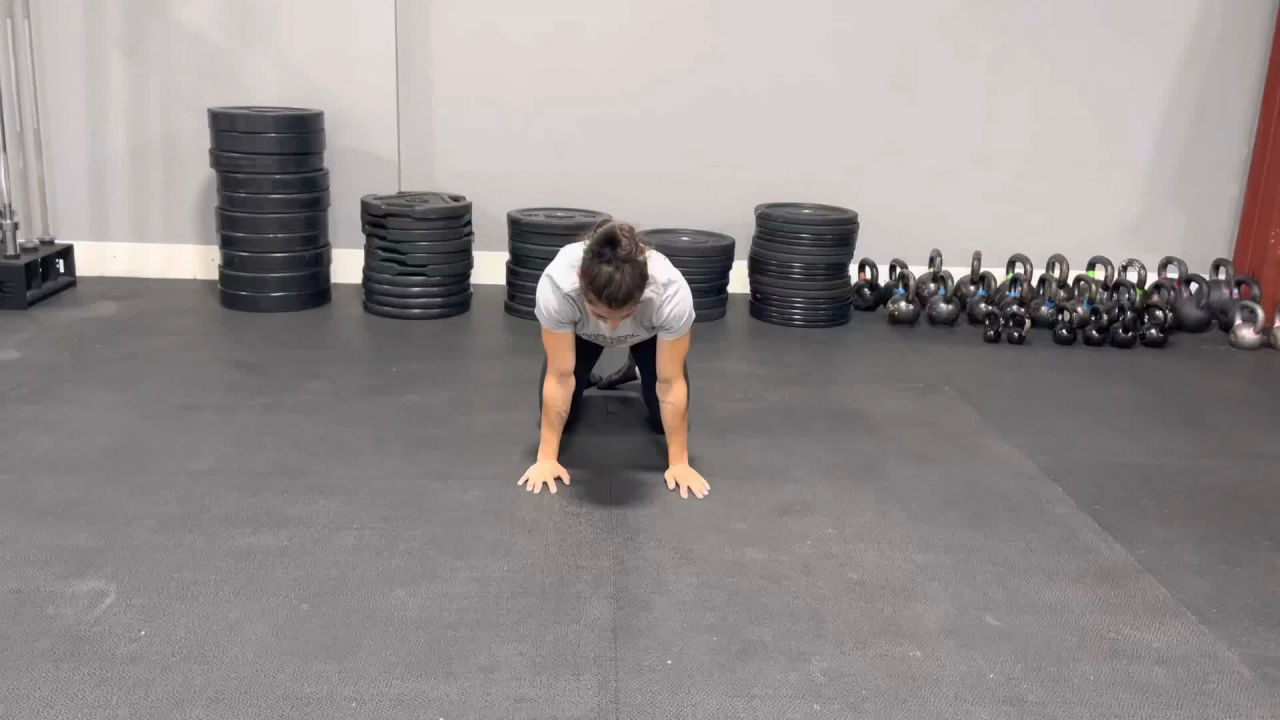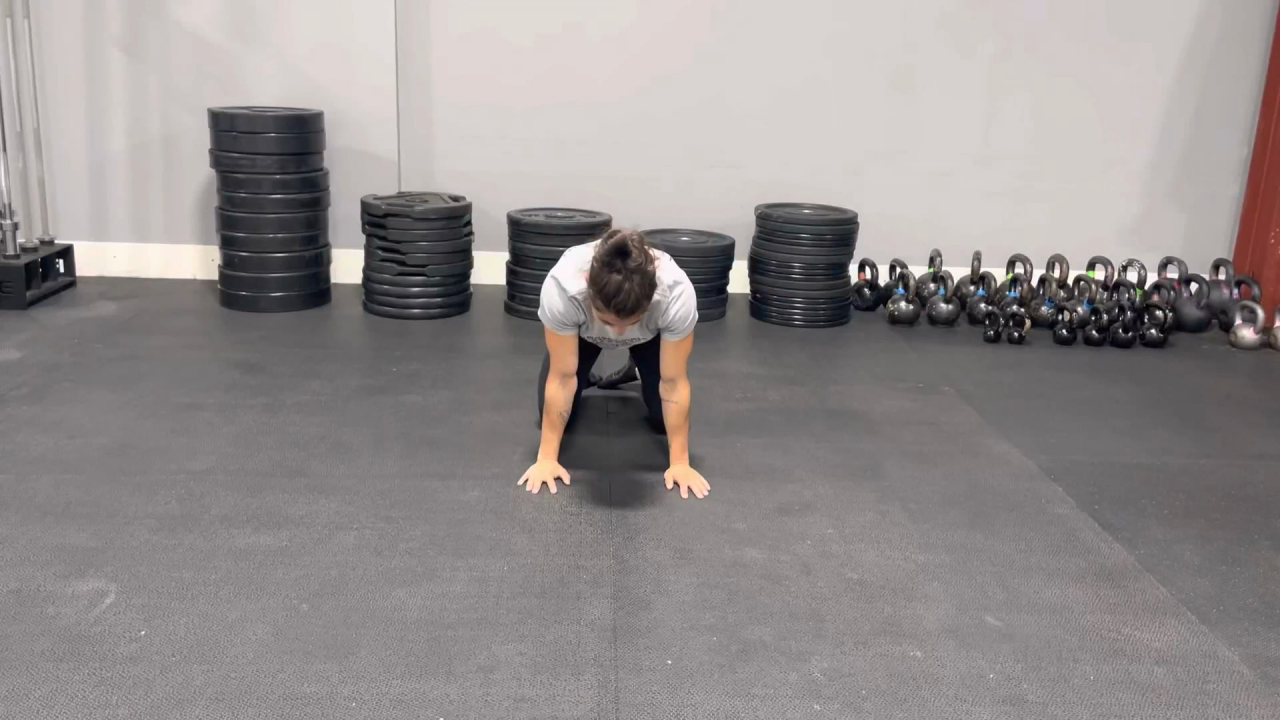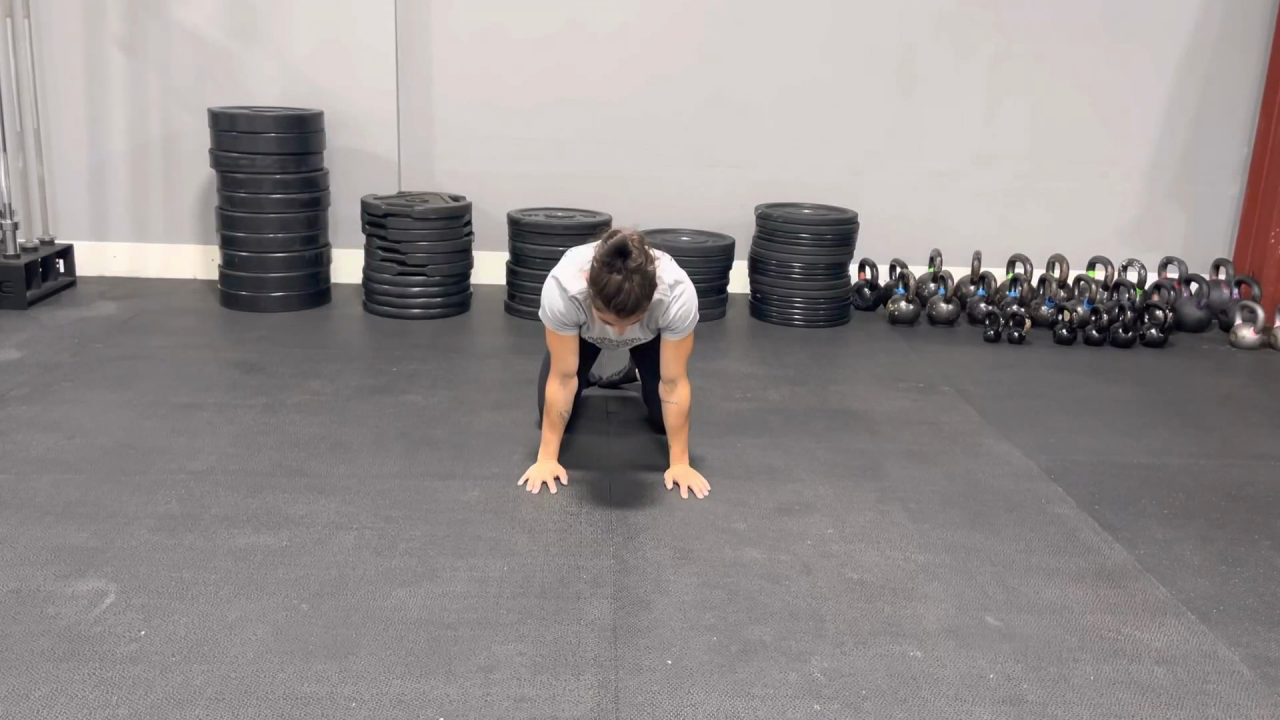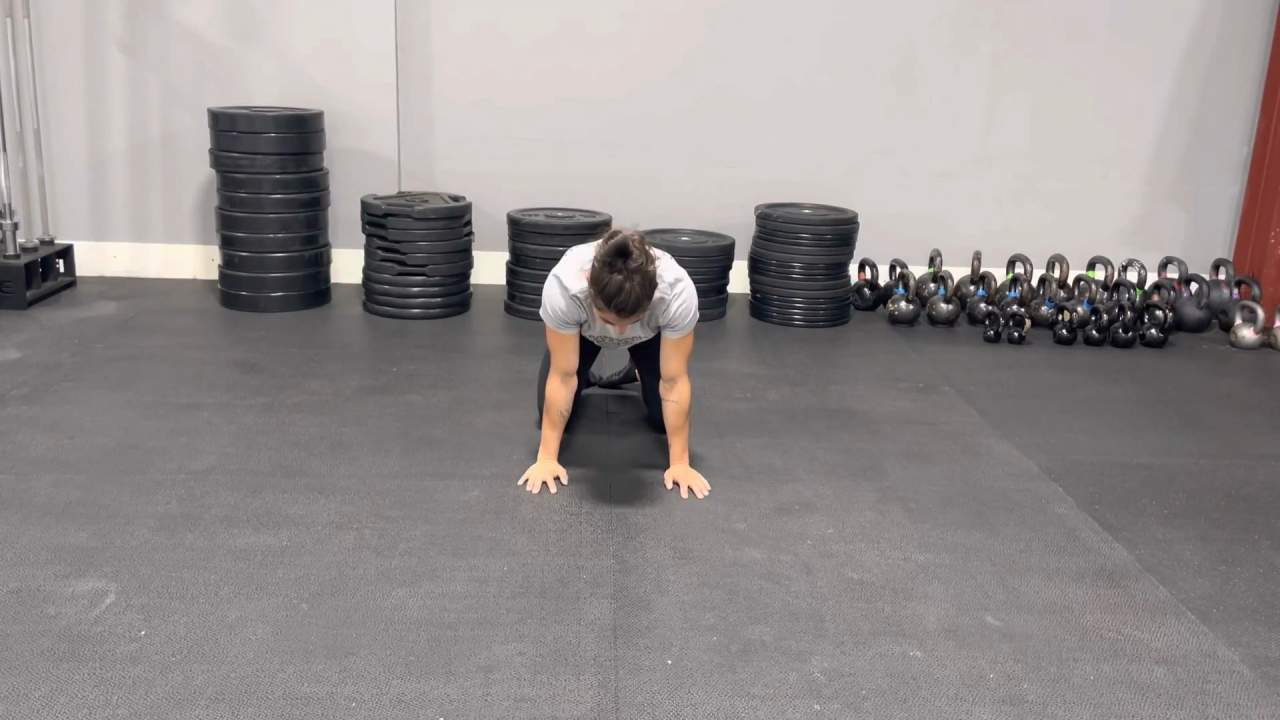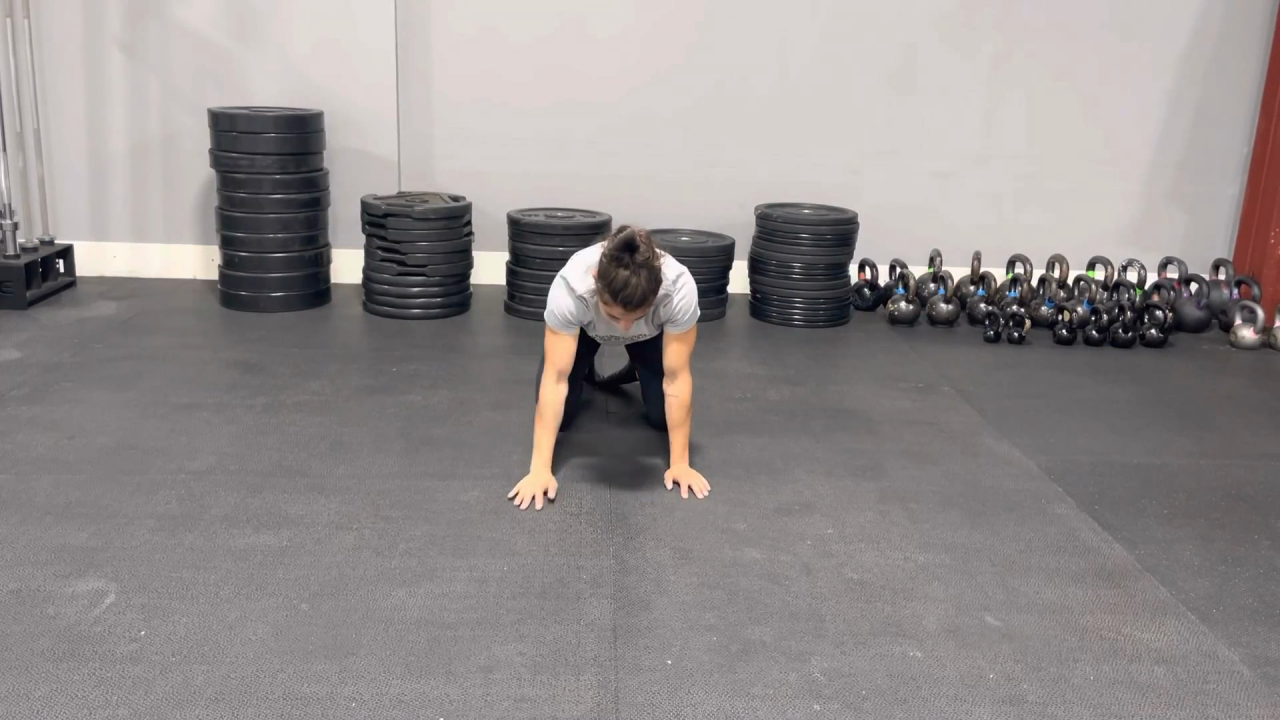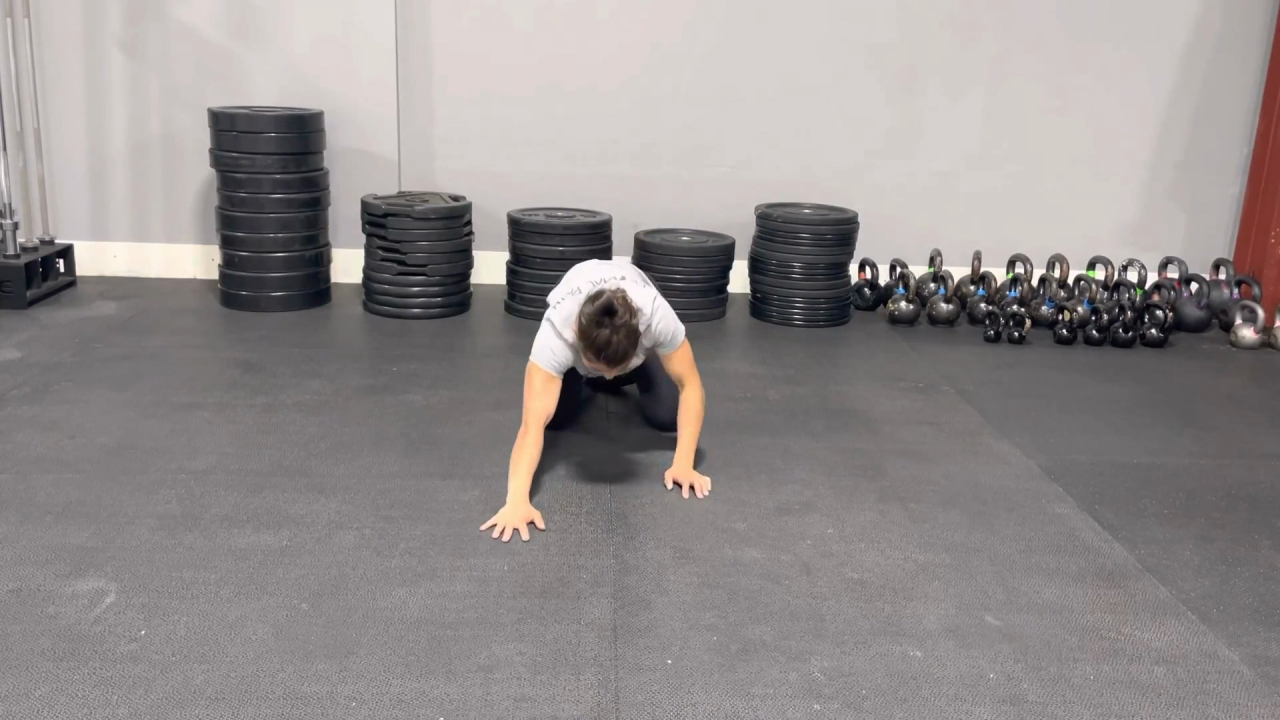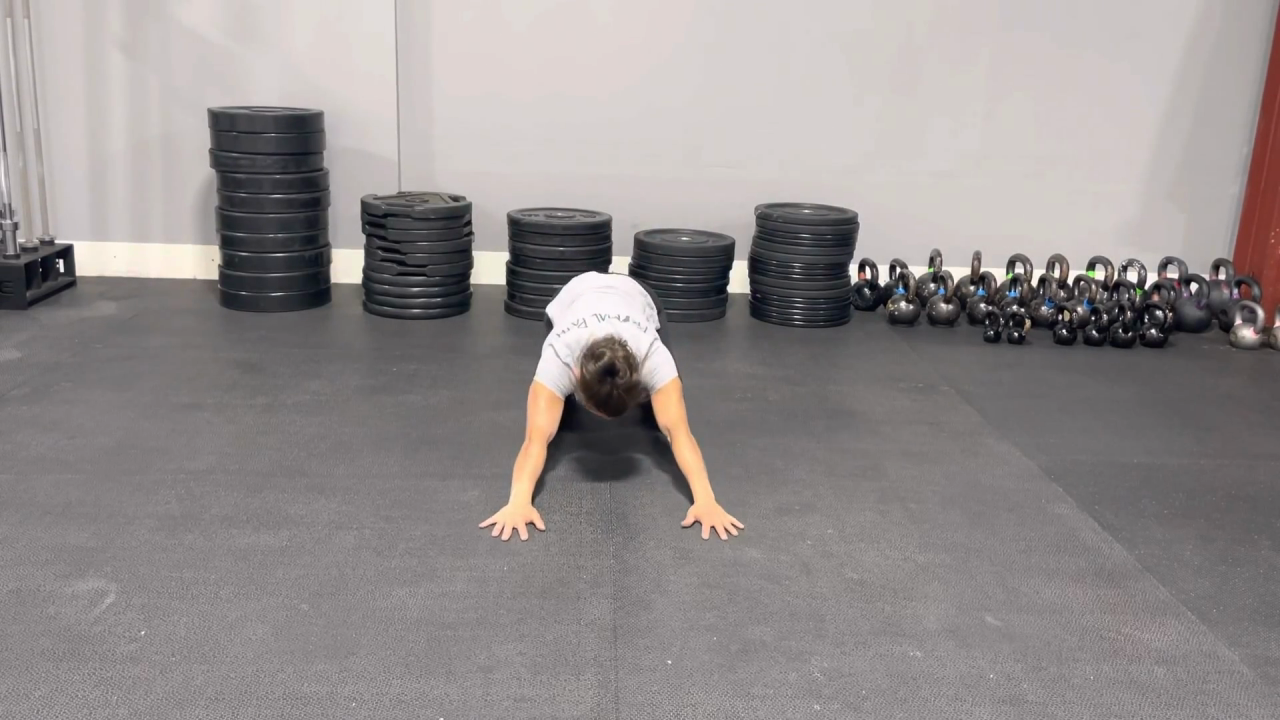
dt=0.5s
person 1, frame 1
left shoulder: (671, 292)
right shoulder: (556, 284)
left elbow: (670, 382)
right elbow: (559, 376)
left wrist: (679, 462)
right wrist: (547, 458)
left hip: (648, 334)
right hip: (581, 333)
left knee: (662, 419)
right knee: (562, 416)
left ankle: (640, 373)
right ankle: (587, 379)
person 1, frame 2
left shoulder: (677, 293)
right shoulder: (561, 287)
left elbow: (673, 381)
right elbow: (562, 377)
left wrist: (680, 463)
right wrist: (546, 458)
right hip: (582, 332)
left knee: (664, 420)
right knee: (552, 413)
left ankle: (641, 372)
right ankle: (585, 379)
person 1, frame 3
left shoulder: (678, 293)
right shoulder: (561, 287)
left elbow: (674, 382)
right elbow: (562, 377)
left wrist: (680, 463)
right wrist: (546, 459)
left hip: (651, 334)
right hip: (582, 330)
left knee: (663, 419)
right knee: (551, 412)
left ankle: (640, 372)
right ankle: (586, 379)
person 1, frame 4
left shoulder: (678, 291)
right shoulder: (563, 285)
left elbow: (674, 380)
right elbow: (563, 375)
left wrist: (679, 462)
right wrist: (547, 458)
right hip: (583, 330)
left knee: (662, 418)
right knee: (551, 411)
left ankle: (638, 371)
right ankle: (585, 378)
person 1, frame 5
left shoulder: (679, 288)
right shoulder: (570, 287)
left elbow: (677, 377)
right elbow: (555, 378)
left wrist: (680, 462)
right wrist: (540, 467)
right hip: (585, 328)
left knee: (664, 418)
right knee: (561, 414)
left ankle: (636, 369)
right ankle: (586, 372)
person 1, frame 6
left shoulder: (656, 315)
right shoulder: (557, 330)
left elbow: (690, 386)
right elbow: (533, 424)
left wrist: (683, 463)
right wrist: (516, 501)
right hip: (572, 304)
left knee: (665, 416)
right knee: (556, 416)
left ankle: (632, 375)
right ankle: (584, 376)
person 1, frame 7
left shoulder: (652, 354)
right shoulder: (560, 356)
left elbow: (678, 431)
right elbow: (536, 439)
left wrist: (705, 499)
right wrist: (519, 502)
left knee: (663, 413)
right knee: (551, 414)
